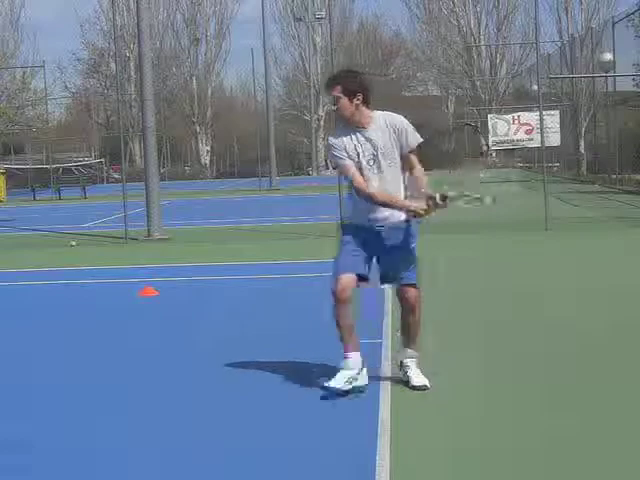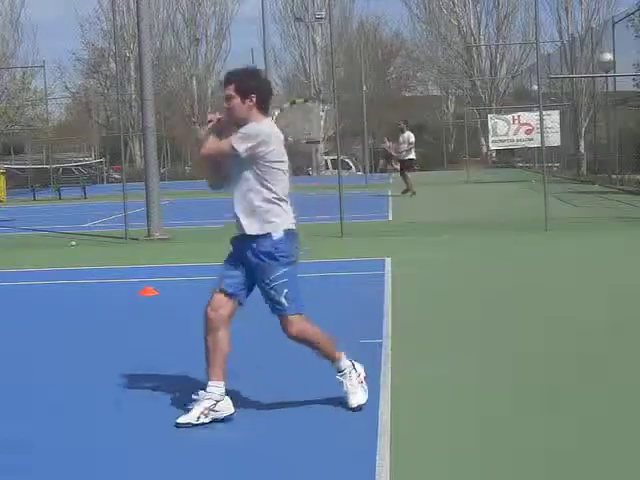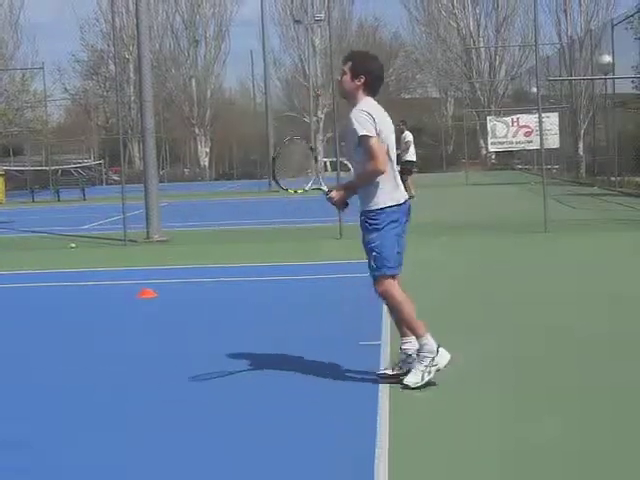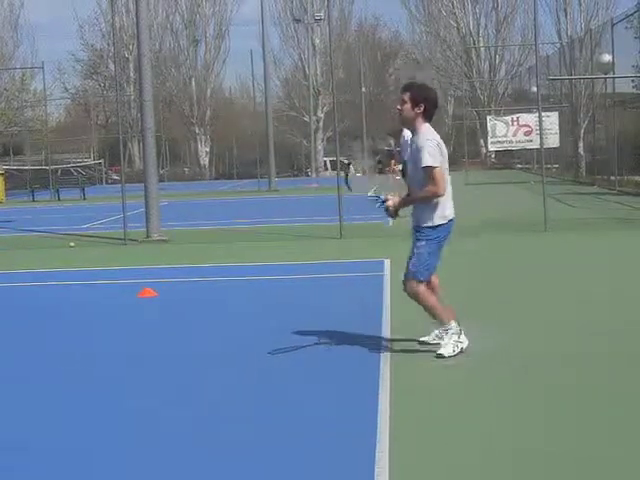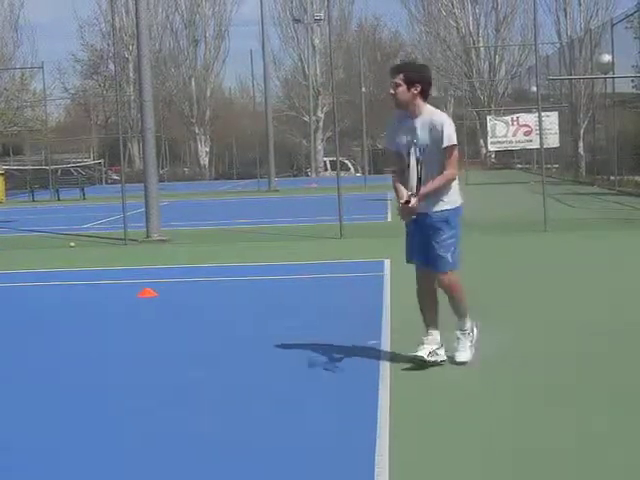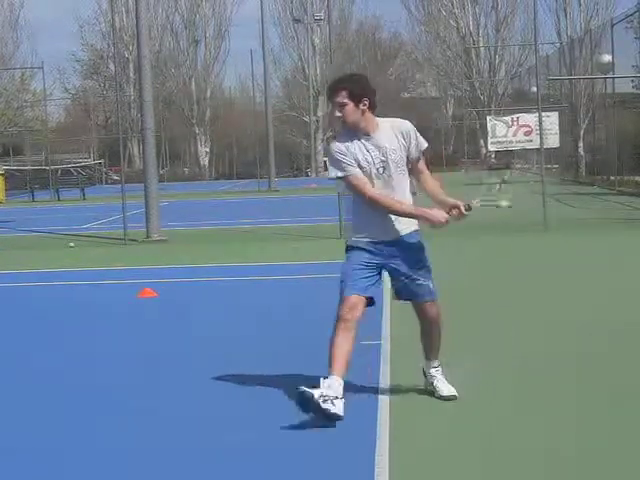
dt=0.7s
person 1, frame 1
left shoulder: (395, 124)
right shoulder: (337, 139)
left elbow: (414, 167)
right elbow: (361, 187)
left wrist: (427, 193)
right wrist: (408, 204)
left hip: (396, 226)
right hip: (358, 227)
left knee: (409, 296)
right knee: (342, 289)
left ankle: (408, 361)
right ankle: (353, 362)
person 1, frame 2
left shoulder: (261, 132)
right shoulder: (244, 136)
left elbow: (206, 154)
right elbow: (215, 173)
left wrist: (214, 130)
right wrist: (218, 126)
left hip: (273, 241)
right hip: (247, 240)
left knee: (293, 325)
right knee: (216, 311)
left ankle: (347, 370)
right ankle: (215, 397)
person 1, frame 3
left shoulder: (360, 113)
right shoulder: (376, 112)
left elbow: (377, 164)
left wrist: (344, 189)
right wrist: (349, 188)
left hip: (383, 210)
right hip: (390, 206)
left knee: (386, 285)
right knee: (386, 283)
left ankle: (430, 350)
right ankle: (410, 349)
person 1, frame 4
left shoulder: (426, 141)
right shoulder: (418, 138)
left elbow: (437, 188)
left wrist: (401, 201)
right wrist: (401, 200)
left hip: (433, 223)
right hip: (427, 221)
left knee: (413, 285)
right knee: (426, 278)
left ankle: (454, 332)
right ankle: (447, 327)
person 1, frame 5
left shoulder: (440, 121)
right shoulder: (397, 122)
left elbow: (450, 171)
left wrist: (420, 196)
right wrist: (402, 198)
left hip: (444, 210)
right hip: (415, 213)
left knee: (445, 277)
right knee: (423, 275)
left ankle: (466, 329)
right ankle: (433, 340)
person 1, frame 6
left shoulder: (402, 130)
right shoulder: (339, 148)
left elbow: (421, 173)
right elbow: (371, 196)
left wrist: (444, 200)
right wrist: (424, 214)
left hip: (405, 239)
right hip: (364, 244)
left knee: (429, 311)
right knee: (348, 312)
left ankle: (433, 371)
right ankle: (331, 393)
